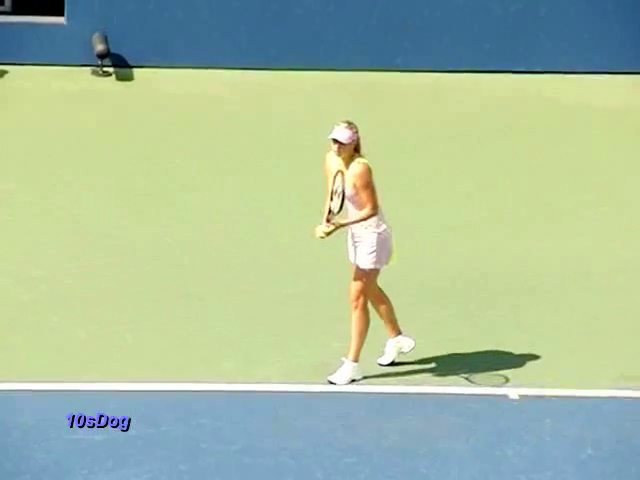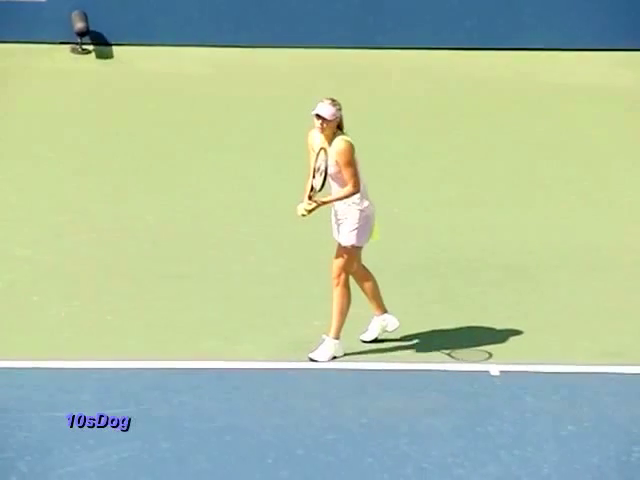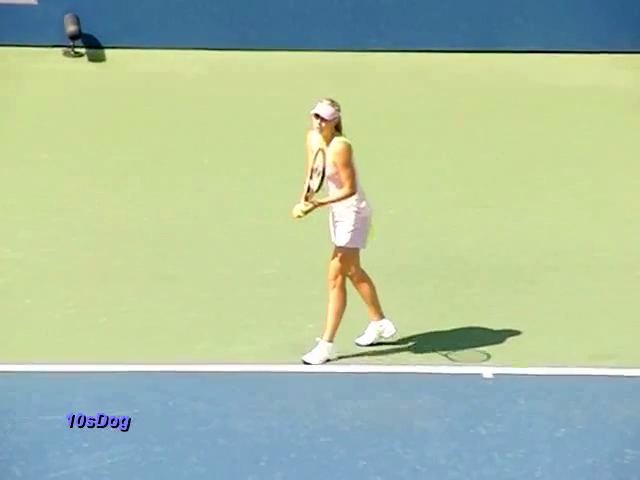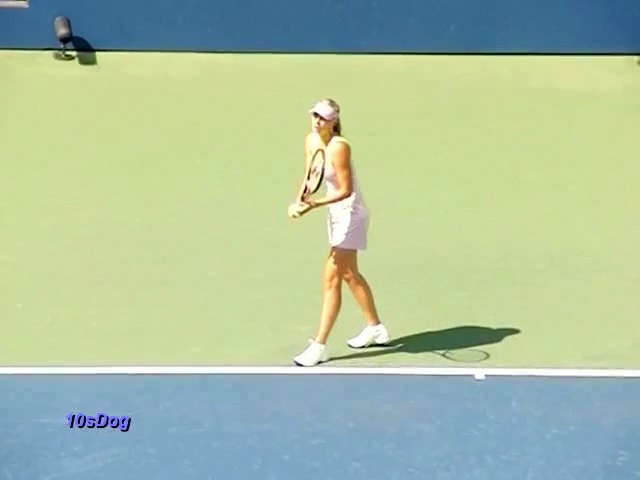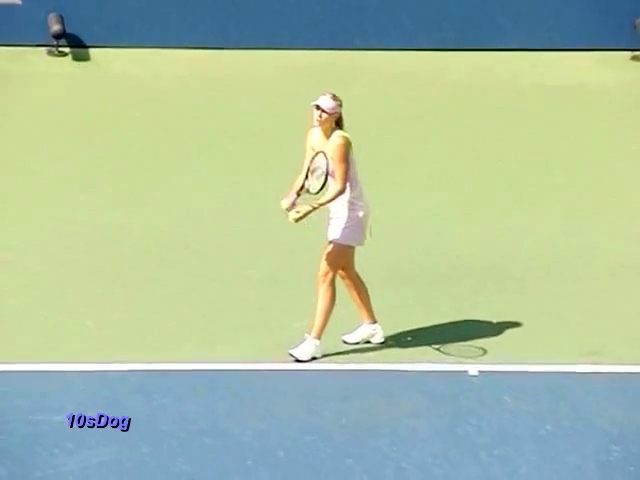
dt=1s
person 1, frame 1
left shoulder: (360, 169)
right shoulder: (331, 159)
left elbow: (372, 209)
left wrist: (339, 224)
right wrist: (325, 221)
left hip: (373, 235)
right hip: (355, 234)
left knee: (357, 299)
right knee: (371, 290)
left ankle: (352, 364)
right ankle: (397, 338)
person 1, frame 2
left shoulder: (342, 146)
right shoulder: (313, 137)
left elbow: (353, 187)
right elbow: (314, 174)
left wrist: (321, 202)
right wrist: (306, 199)
left hip: (356, 212)
right hip: (339, 211)
left knee: (339, 275)
right knee: (355, 267)
left ankle: (334, 341)
right ankle: (382, 316)
person 1, frame 3
left shoulder: (340, 147)
right shoulder: (312, 138)
left elbow: (350, 189)
left wrist: (318, 203)
right wrist: (303, 200)
left hip: (353, 213)
right hip: (338, 212)
left knee: (335, 277)
right knee: (353, 271)
left ankle: (327, 344)
right ankle: (379, 323)
person 1, frame 4
left shoulder: (338, 147)
right shoulder: (311, 140)
left elbow: (346, 190)
left wrist: (314, 204)
right wrist: (298, 201)
left hip: (350, 215)
right hip: (336, 214)
left knee: (331, 278)
right knee: (350, 274)
left ankle: (319, 346)
right ankle: (375, 328)
person 1, frame 5
left shoulder: (339, 141)
right shoulder: (312, 135)
left elbow: (340, 186)
right elbow: (306, 172)
left wrist: (311, 208)
right wrist: (292, 196)
left hip: (350, 212)
right hip: (337, 211)
left knee: (326, 274)
right knee: (346, 272)
left ankle: (314, 342)
right ankle: (371, 326)
